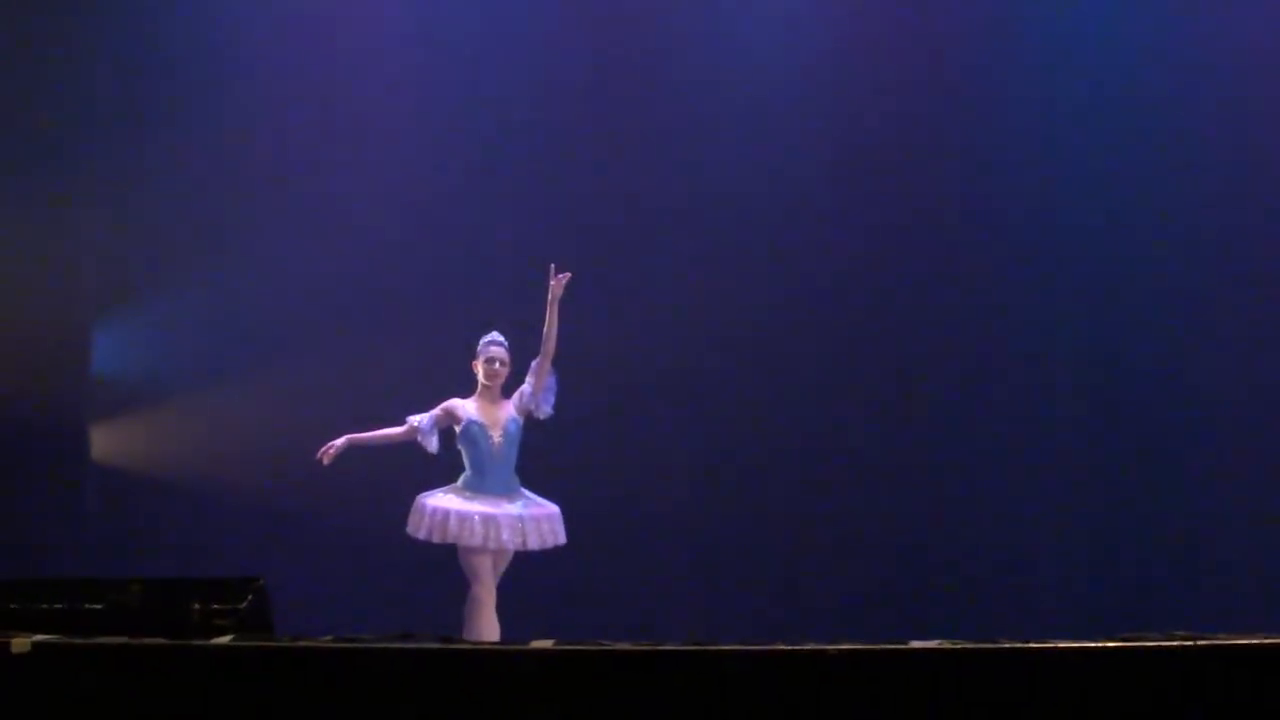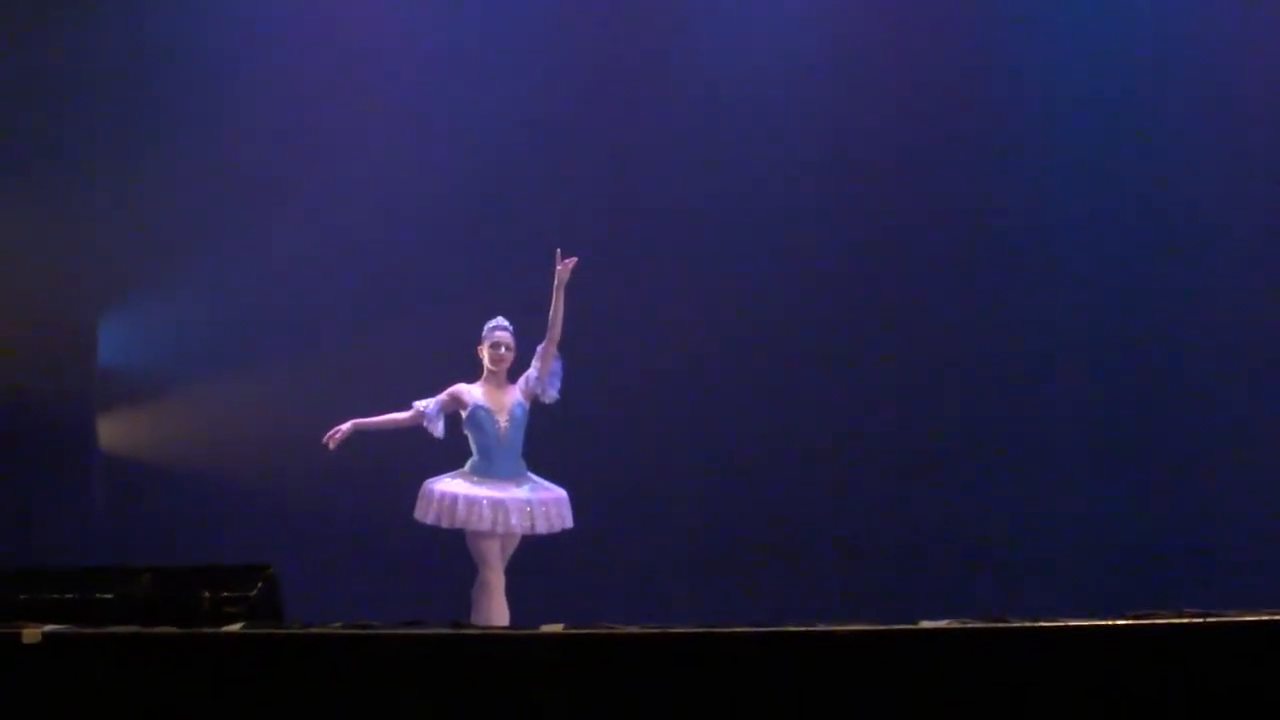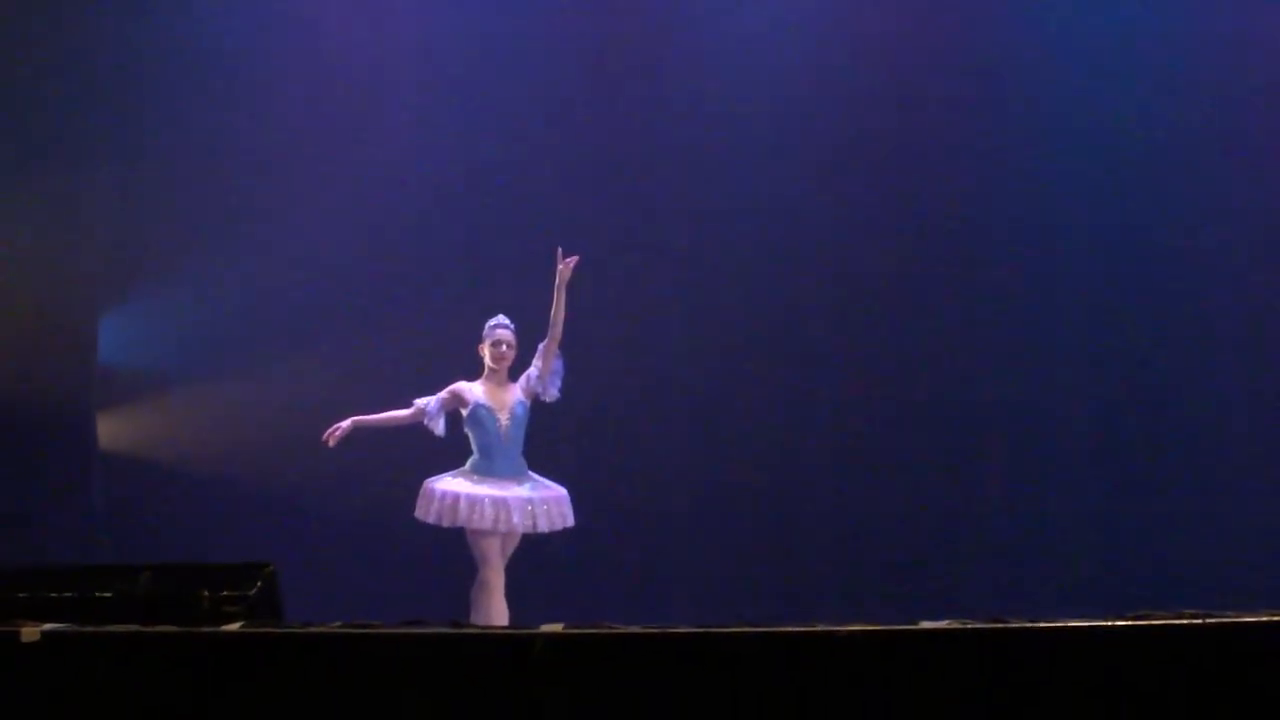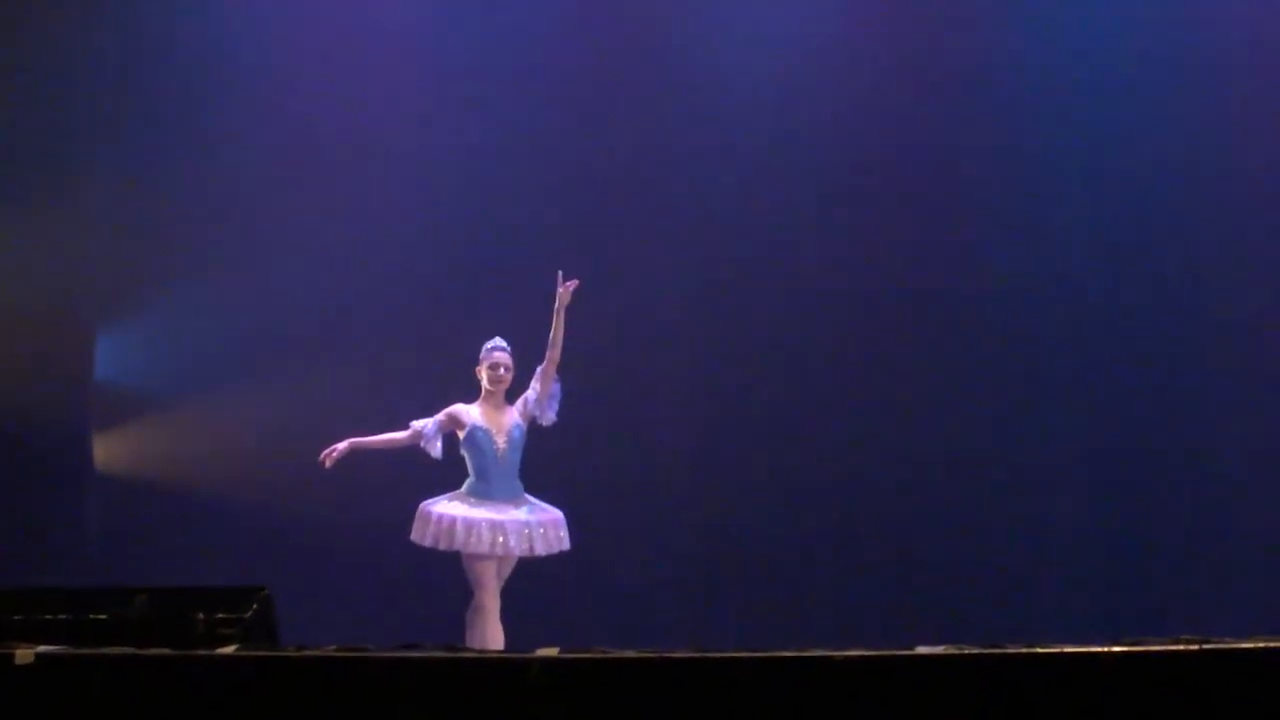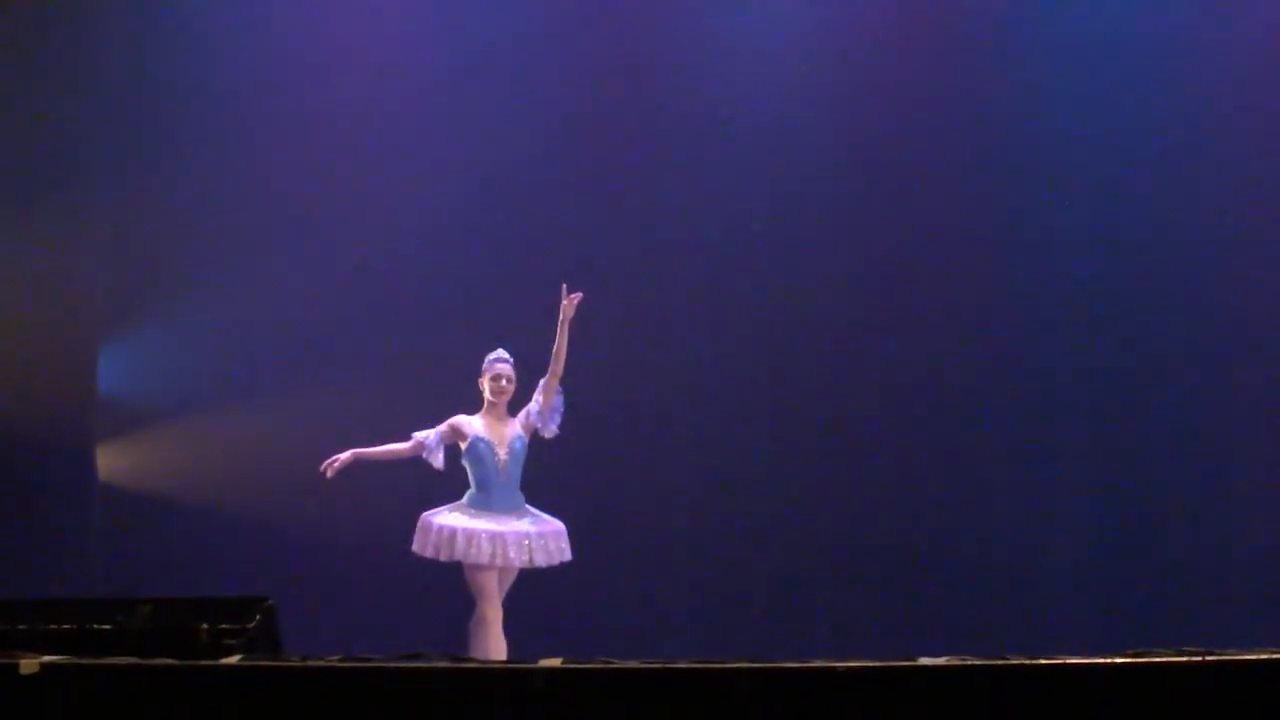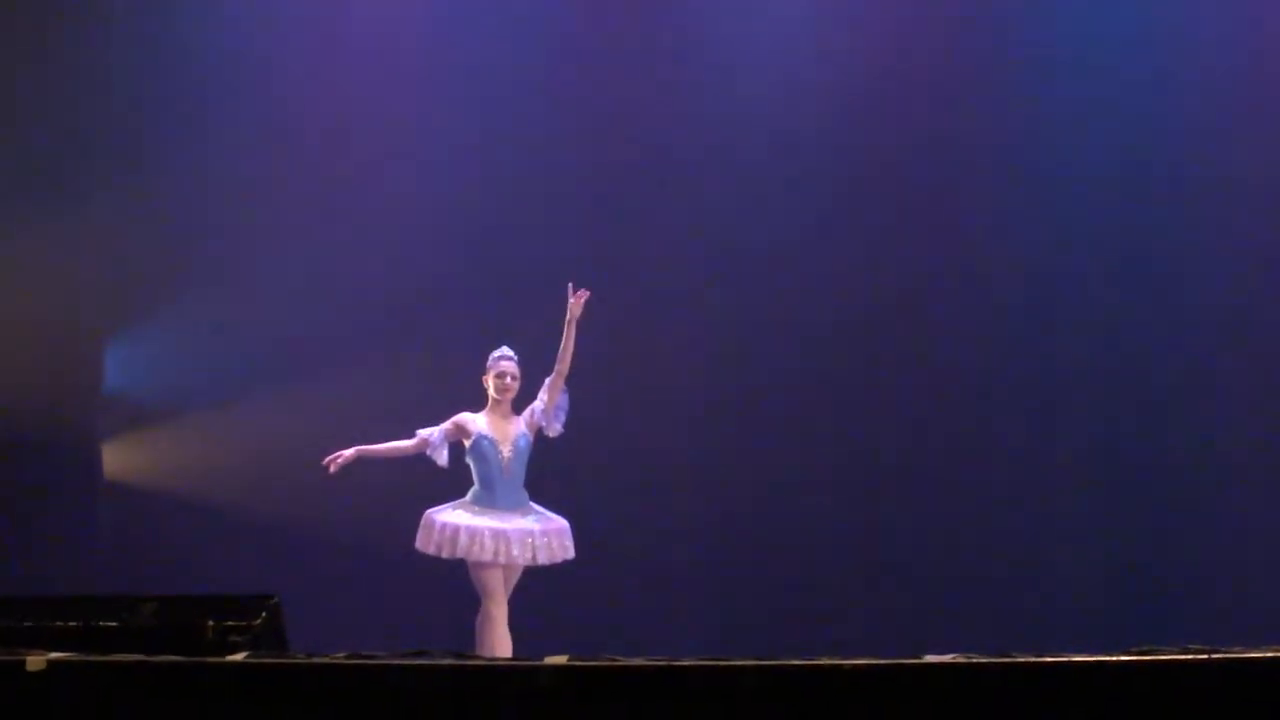
dt=0.3s
person 1, frame 1
left shoulder: (518, 406)
right shoulder: (457, 409)
left elbow: (546, 355)
right elbow: (404, 431)
left wrist: (553, 301)
right wrist: (350, 439)
left hip: (509, 507)
right hip: (471, 505)
left knee: (483, 591)
right knee: (483, 592)
person 1, frame 2
left shoulder: (524, 391)
right shoulder: (463, 394)
left elbow: (552, 340)
right elbow: (409, 417)
left wrist: (559, 287)
right wrist: (356, 425)
left hip: (517, 491)
right hip: (478, 489)
left knee: (490, 576)
right knee: (492, 576)
person 1, frame 3
left shoulder: (525, 389)
right shoulder: (464, 391)
left elbow: (553, 339)
right elbow: (410, 414)
left wrist: (560, 286)
right wrist: (356, 421)
left hip: (517, 489)
right hip: (479, 487)
left knee: (491, 574)
right knee: (491, 575)
left ankle: (481, 625)
person 1, frame 4
left shoulder: (521, 412)
right shoulder: (461, 414)
left elbow: (551, 362)
right elbow: (407, 436)
left wrist: (560, 309)
right wrist: (352, 444)
left hip: (513, 513)
right hip: (475, 511)
left knee: (486, 598)
right knee: (488, 599)
left ankle: (475, 650)
person 1, frame 5
left shoulder: (524, 424)
right shoulder: (463, 425)
left elbow: (554, 375)
right elbow: (408, 447)
left wrist: (564, 322)
right wrist: (354, 454)
left hip: (515, 524)
right hip: (476, 522)
left knee: (488, 609)
right knee: (490, 610)
left ankle: (480, 664)
person 1, frame 6
left shoulder: (528, 422)
right shoulder: (467, 422)
left elbow: (559, 374)
right elbow: (413, 444)
left wrist: (571, 321)
right wrist: (358, 451)
left hip: (518, 522)
right hip: (480, 519)
left knee: (494, 606)
right knee: (495, 607)
left ankle: (484, 661)
